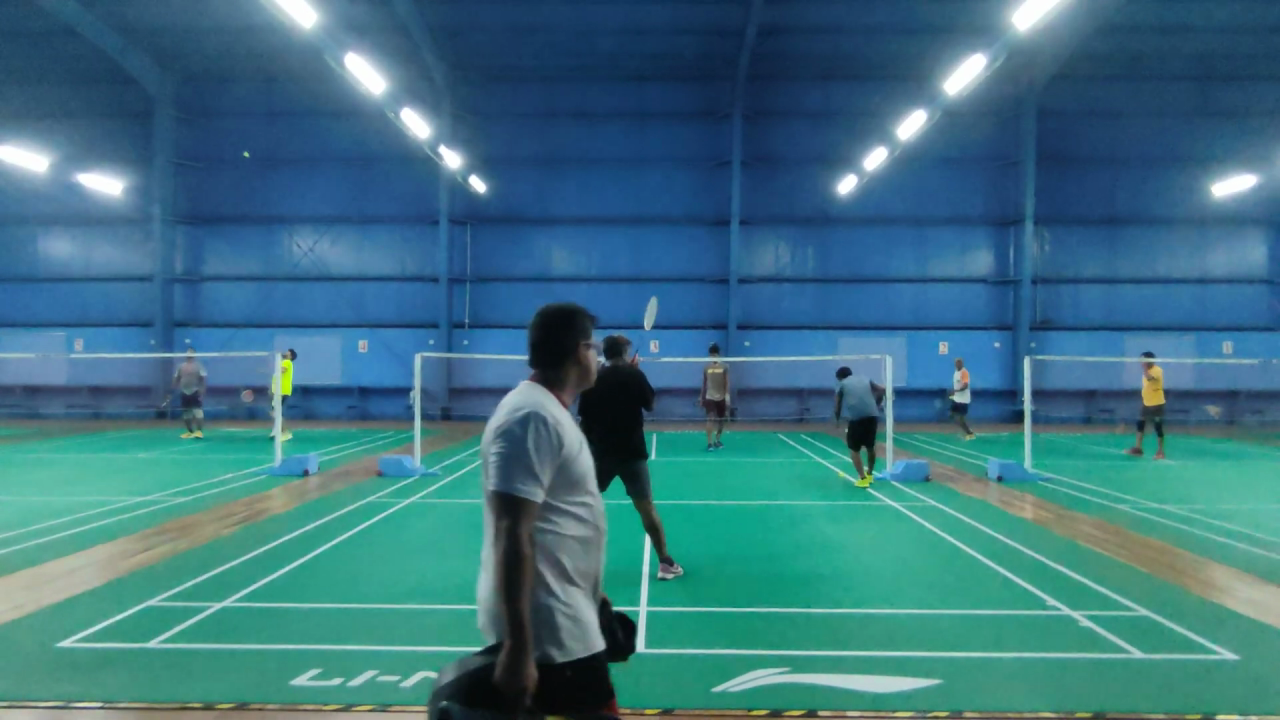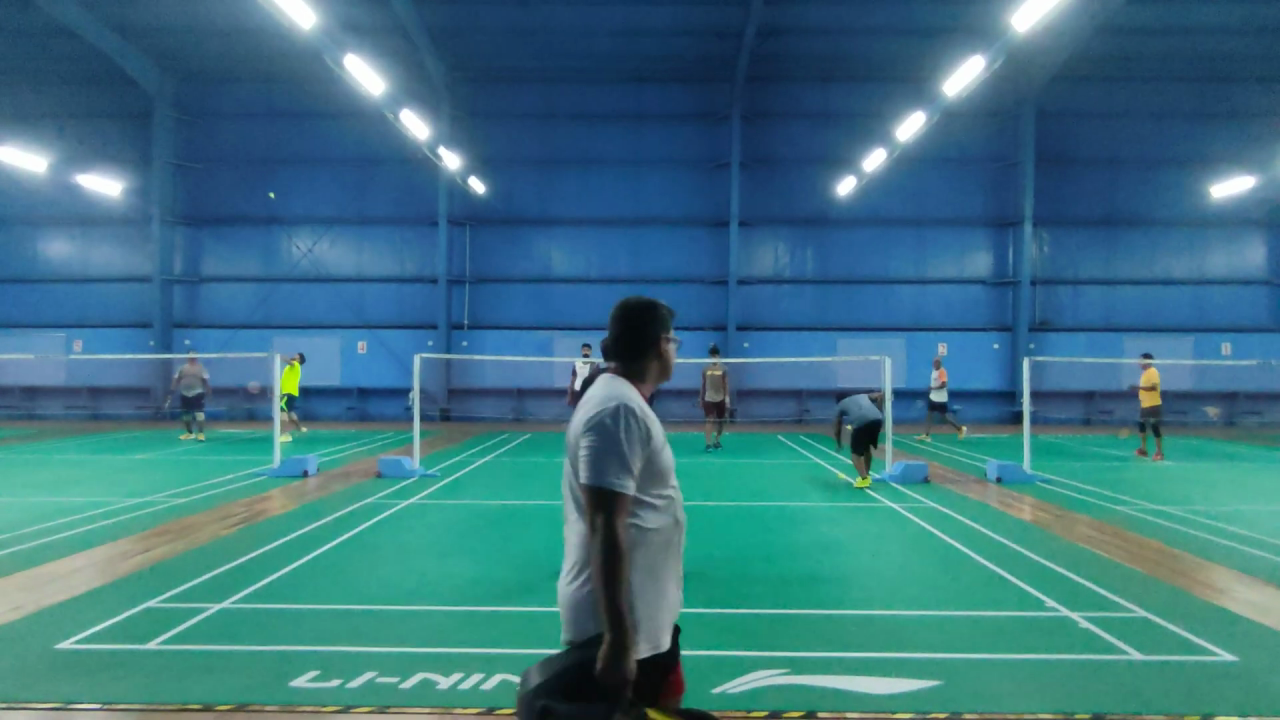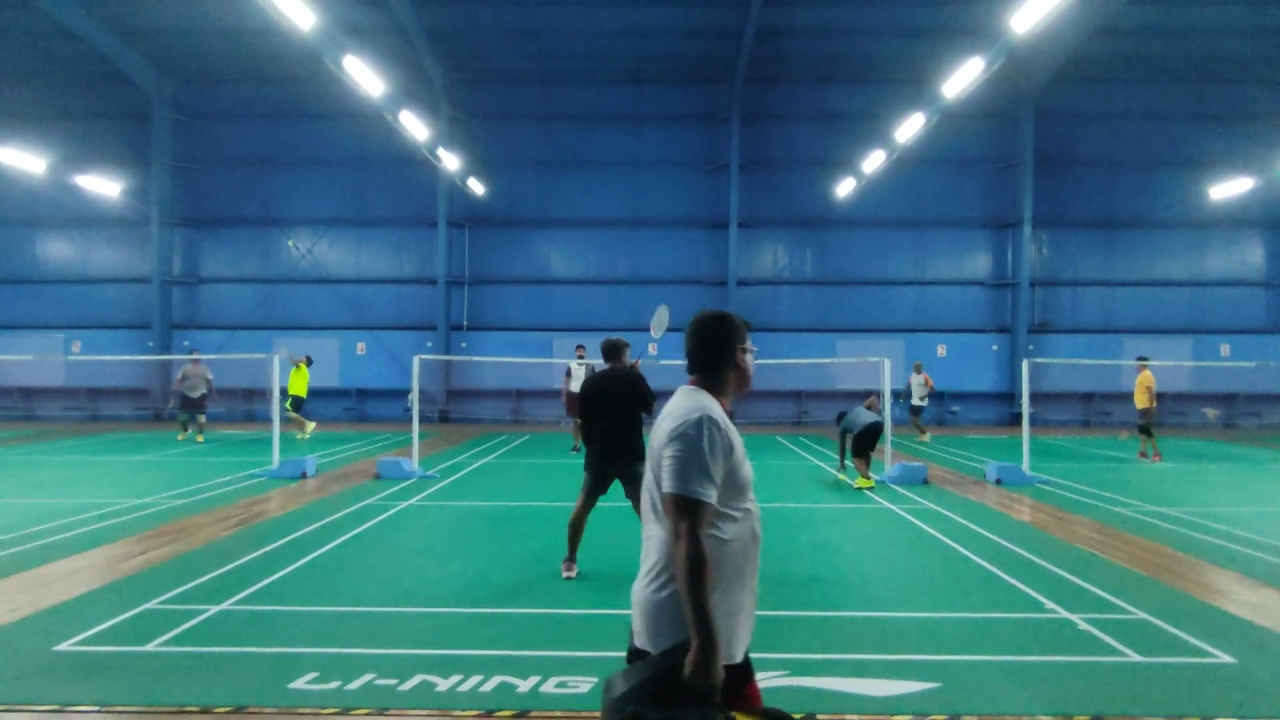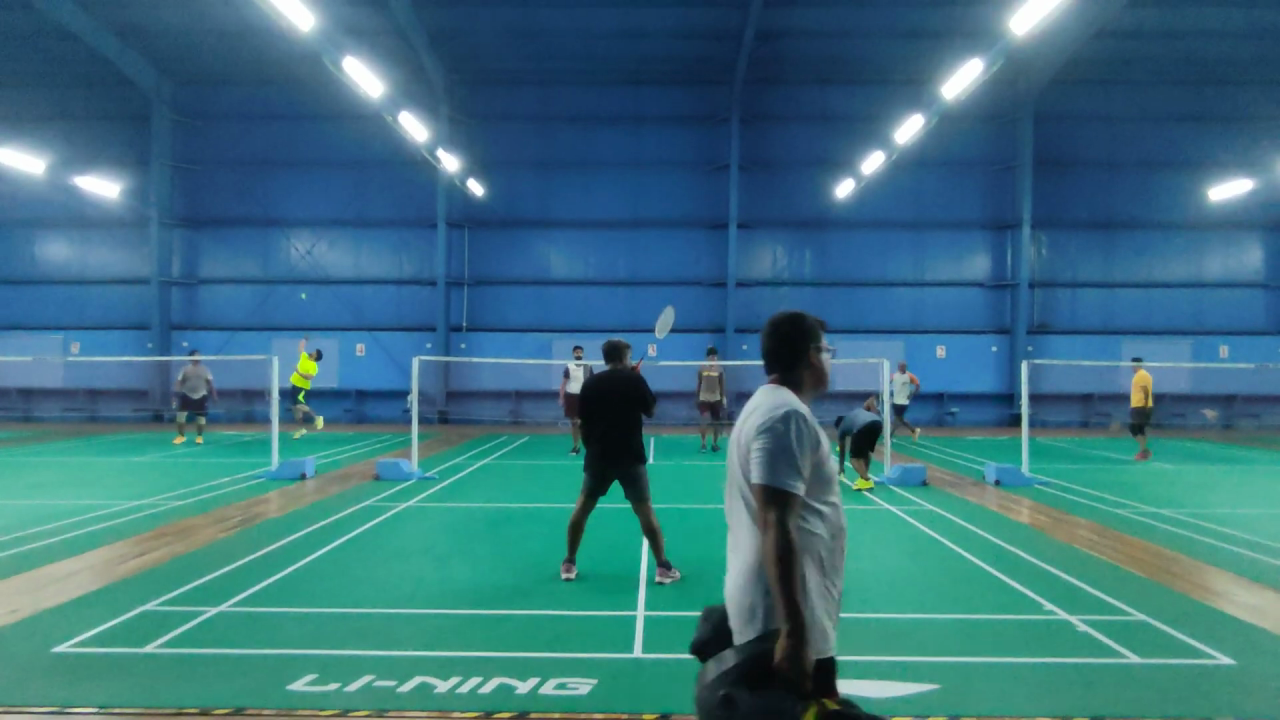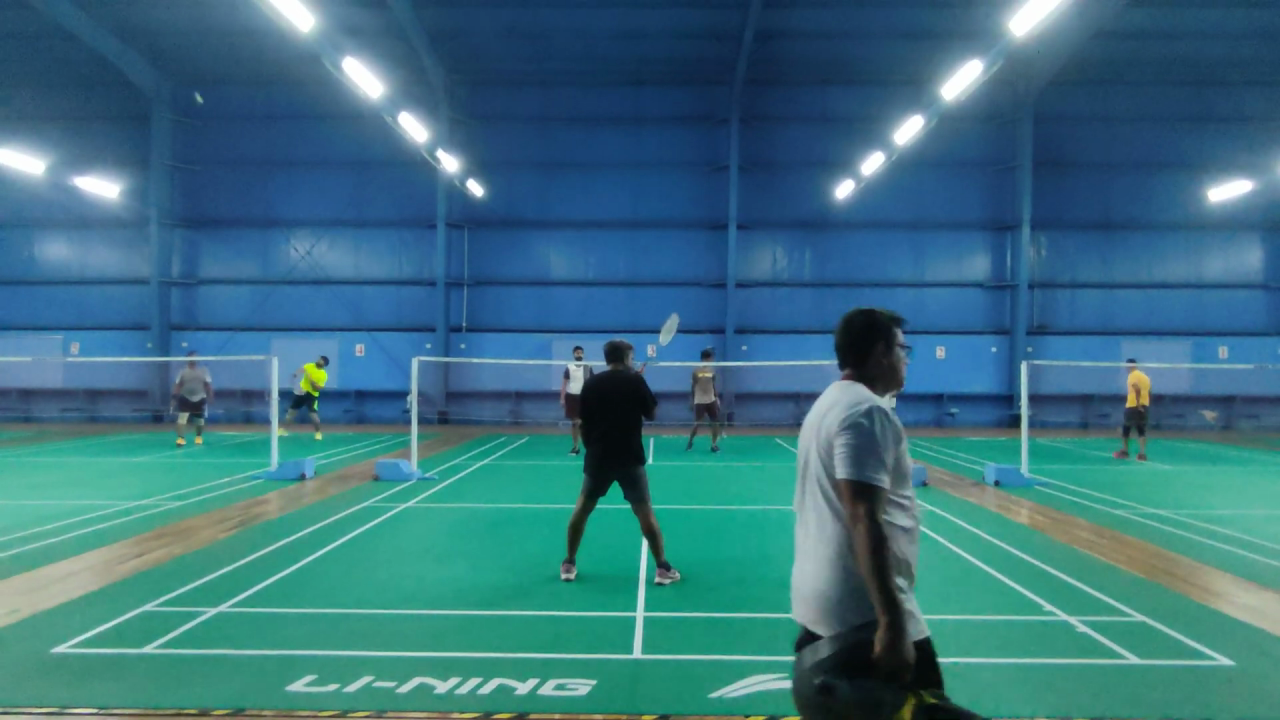
dt=0.2s
person 1, frame 1
left shoulder: (547, 412)
right shoulder: (533, 419)
right elbow: (511, 539)
left wrist: (591, 592)
right wrist: (517, 648)
left hip: (557, 613)
right hip: (549, 624)
person 1, frame 2
left shoulder: (624, 404)
right shoulder: (620, 412)
right elbow: (606, 531)
right wrist: (618, 640)
left hip: (643, 610)
right hip: (622, 619)
person 1, frame 3
left shoulder: (699, 413)
right shoulder: (702, 423)
right elbow: (688, 540)
right wrist: (704, 646)
left hip: (716, 622)
right hip: (688, 628)
left knee: (743, 712)
person 1, frame 4
left shoulder: (769, 407)
right shoulder: (788, 417)
right elbow: (776, 528)
right wrist: (793, 632)
left hip: (796, 613)
right hip: (781, 616)
person 1, frame 5
left shoulder: (831, 404)
right shoulder: (868, 412)
right elbow: (865, 522)
right wrist: (891, 622)
left hip: (819, 597)
right hip: (864, 607)
person 2, frame 1
left shoulder: (592, 380)
right shoulder: (635, 375)
left elbow: (584, 421)
right elbow: (650, 405)
left hip: (601, 453)
right hip: (632, 453)
right knee: (646, 507)
right ankle: (665, 563)
person 2, frame 2
left shoulder: (590, 382)
right shoulder: (633, 379)
left elbow: (584, 421)
right elbow: (647, 406)
left hip: (598, 454)
right hip: (628, 454)
left knee: (587, 508)
right knee: (642, 507)
left ankle: (577, 562)
right ankle: (662, 563)
person 2, frame 3
left shoulder: (589, 382)
right shoulder: (634, 378)
left elbow: (583, 422)
right elbow: (649, 408)
left hip: (598, 455)
right hip: (630, 455)
left knee: (582, 507)
left ankle: (570, 562)
person 2, frame 4
left shoulder: (590, 383)
right shoulder: (635, 380)
left elbow: (583, 422)
right elbow: (650, 411)
left hip: (598, 457)
right hip: (631, 457)
left knee: (582, 508)
right knee: (645, 511)
left ankle: (569, 564)
right ankle: (663, 567)
person 2, frame 5
left shoulder: (591, 384)
right shoulder: (635, 382)
left elbow: (584, 423)
right elbow: (651, 415)
left hip: (598, 458)
right hip: (630, 458)
left knee: (582, 509)
right knee: (644, 511)
left ankle: (569, 564)
right ankle: (662, 568)
